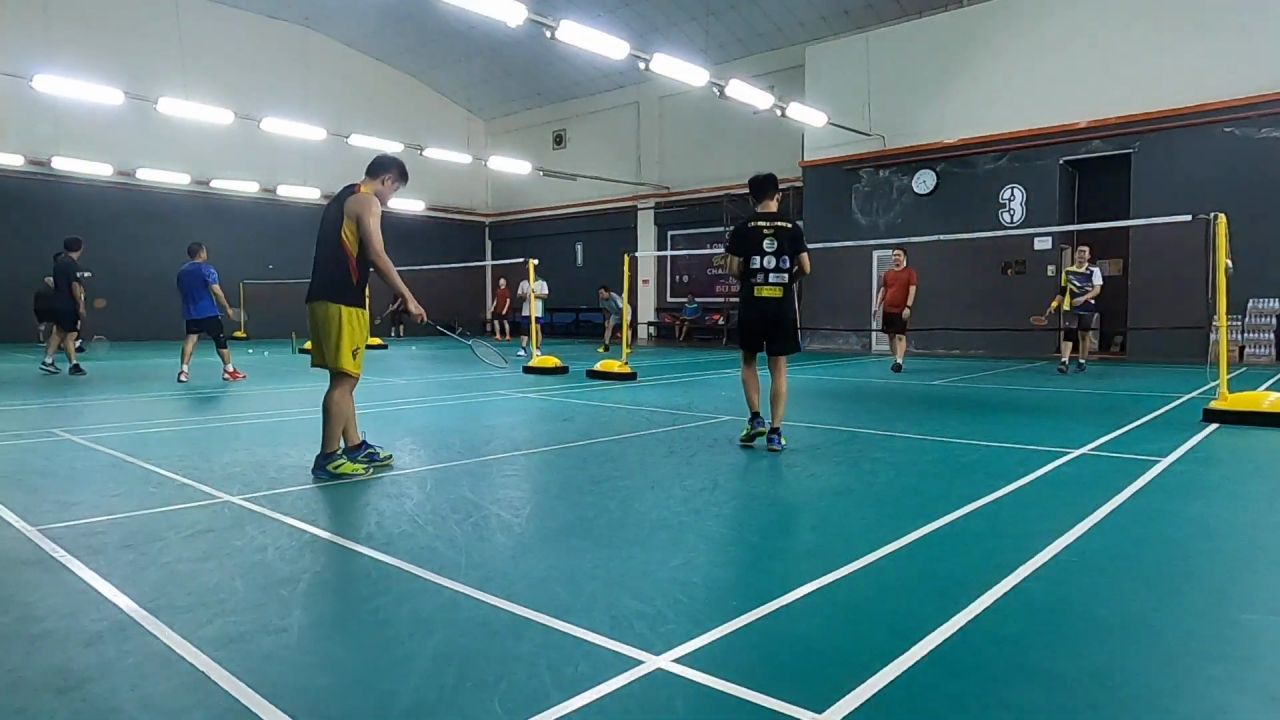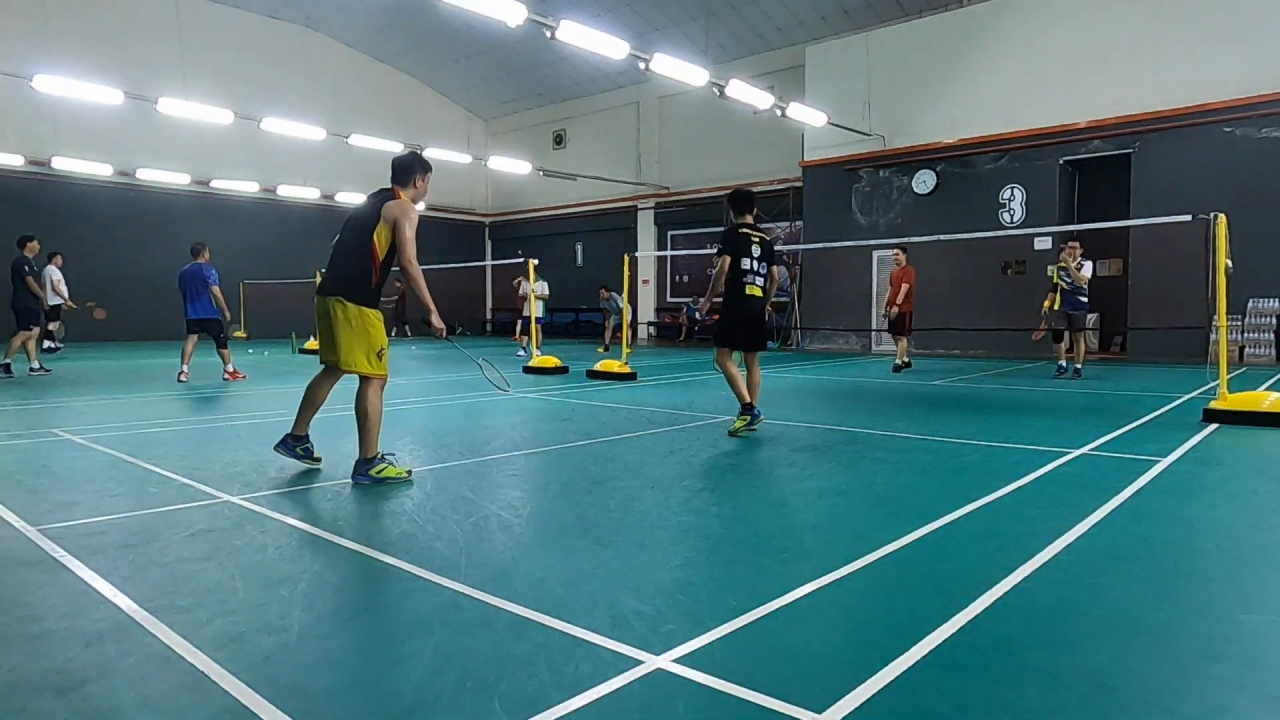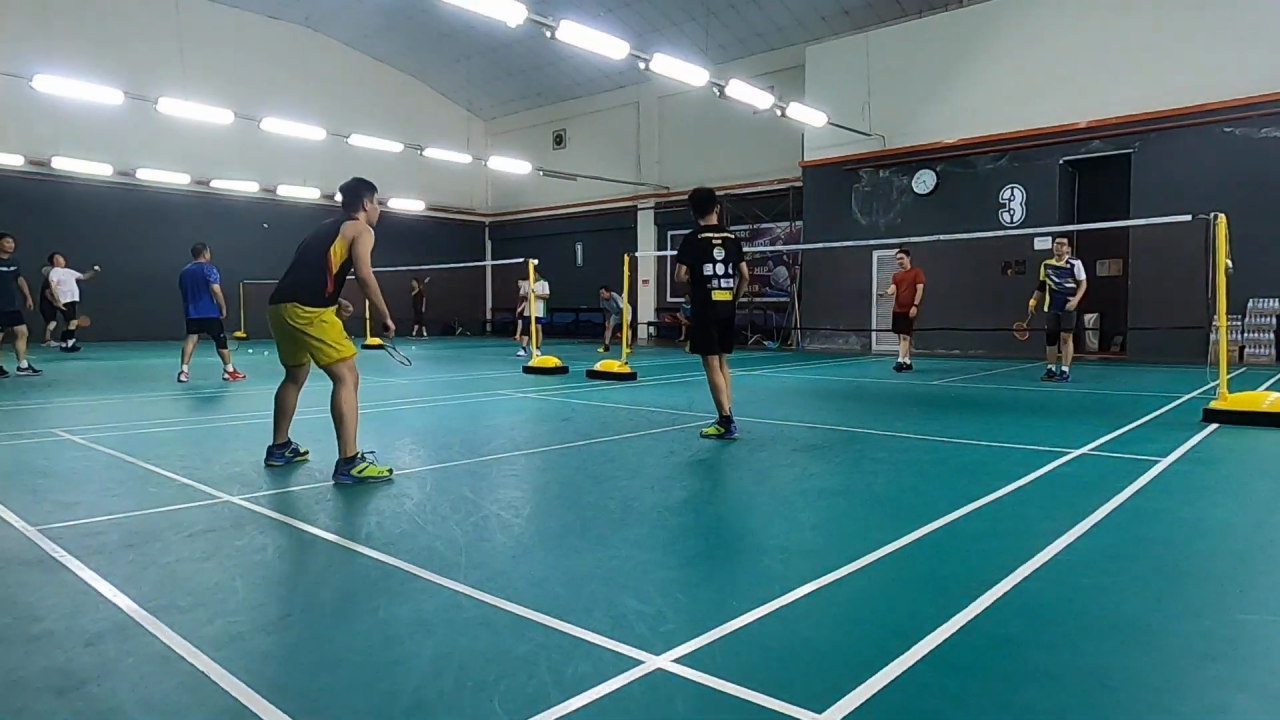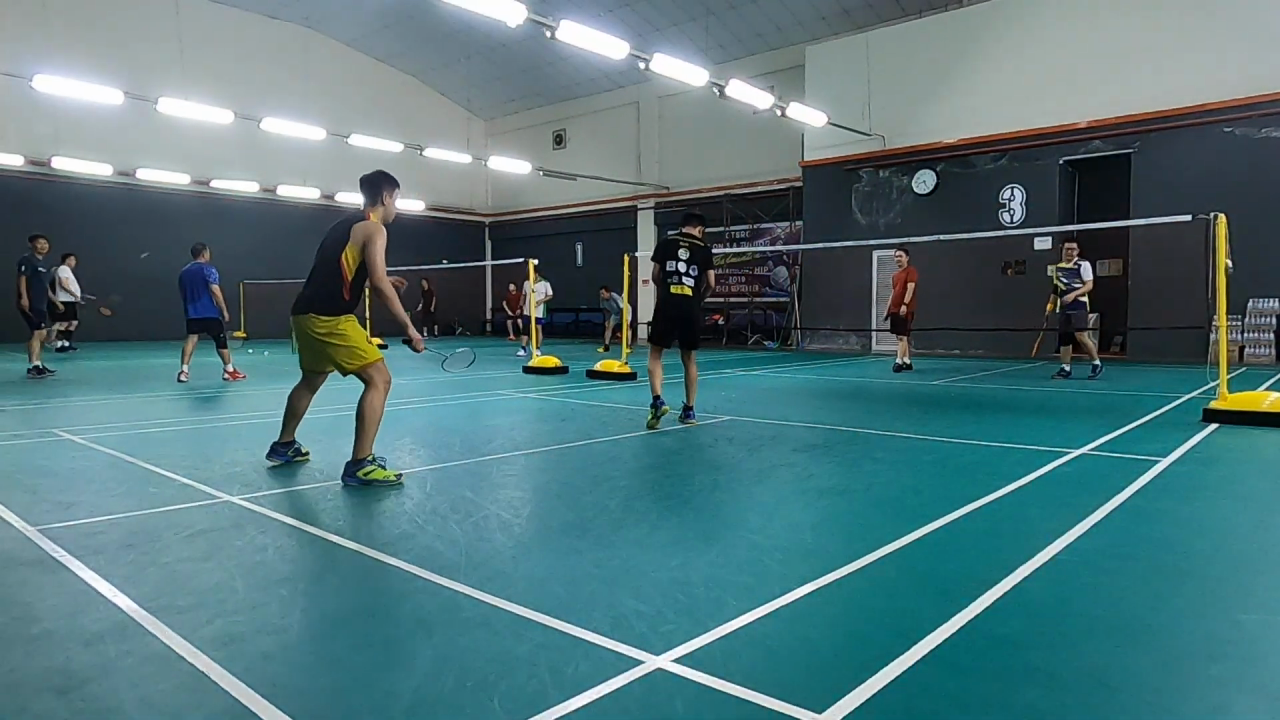
dt=1s
person 1, frame 1
left shoulder: (341, 200)
right shoulder: (367, 202)
right elbow: (377, 256)
right wrist: (408, 298)
left hip: (321, 298)
right hip: (341, 302)
left knee: (345, 376)
right knee: (344, 378)
left ankle: (354, 446)
right ankle: (330, 457)
person 1, frame 2
left shoulder: (370, 204)
right shoulder: (404, 209)
left elbow: (338, 246)
right elbow: (407, 262)
right wrist: (432, 311)
left hip: (329, 295)
right hip: (356, 302)
left knee: (332, 370)
right knee: (373, 378)
left ankle: (296, 438)
right ankle: (368, 463)
person 1, frame 3
left shoulder: (330, 227)
right shoulder: (362, 229)
right elbow: (364, 275)
left wrist: (335, 301)
right wrist: (385, 316)
left hip: (280, 305)
right hip: (305, 309)
left knee: (296, 374)
right knee: (346, 375)
left ankle: (279, 447)
right ankle: (349, 462)
person 1, frame 4
left shoulder: (345, 225)
right shoulder: (374, 229)
right elbow: (378, 283)
left wrist: (378, 268)
right wrist: (409, 326)
left hip: (306, 313)
right hip: (329, 318)
left knee: (312, 380)
right knee: (379, 379)
left ankle: (284, 445)
right ankle: (359, 465)
person 2, frame 1
left shoulder: (742, 229)
right shoulder: (791, 228)
left elbow: (734, 269)
right elbow: (805, 268)
left hip: (751, 305)
right hip: (782, 306)
left knee: (748, 362)
right knee: (778, 370)
left ankle: (755, 418)
right ankle: (775, 432)
person 2, frame 2
left shoulder: (733, 233)
right shoulder: (765, 239)
left elbow: (723, 268)
right elbow: (774, 278)
left wrist: (708, 299)
right wrist: (766, 305)
left hip: (737, 304)
right hip: (757, 305)
left knee: (723, 358)
right knee: (752, 361)
left ankle: (748, 407)
right ankle: (751, 411)
person 2, frame 3
left shoulder: (692, 239)
right shoulder: (732, 238)
left elbow: (680, 276)
right elbow: (744, 276)
left hip: (705, 309)
right hip: (727, 308)
left knee: (712, 364)
right knee: (722, 362)
left ankle: (726, 421)
right ankle: (726, 412)
person 2, frame 4
left shoulder: (665, 242)
right shoulder: (703, 248)
left elbow: (655, 276)
right elbow: (711, 283)
left hip: (667, 304)
right hip: (691, 307)
left knee: (655, 355)
right knee: (689, 359)
left ankle: (657, 400)
right ankle: (689, 410)
